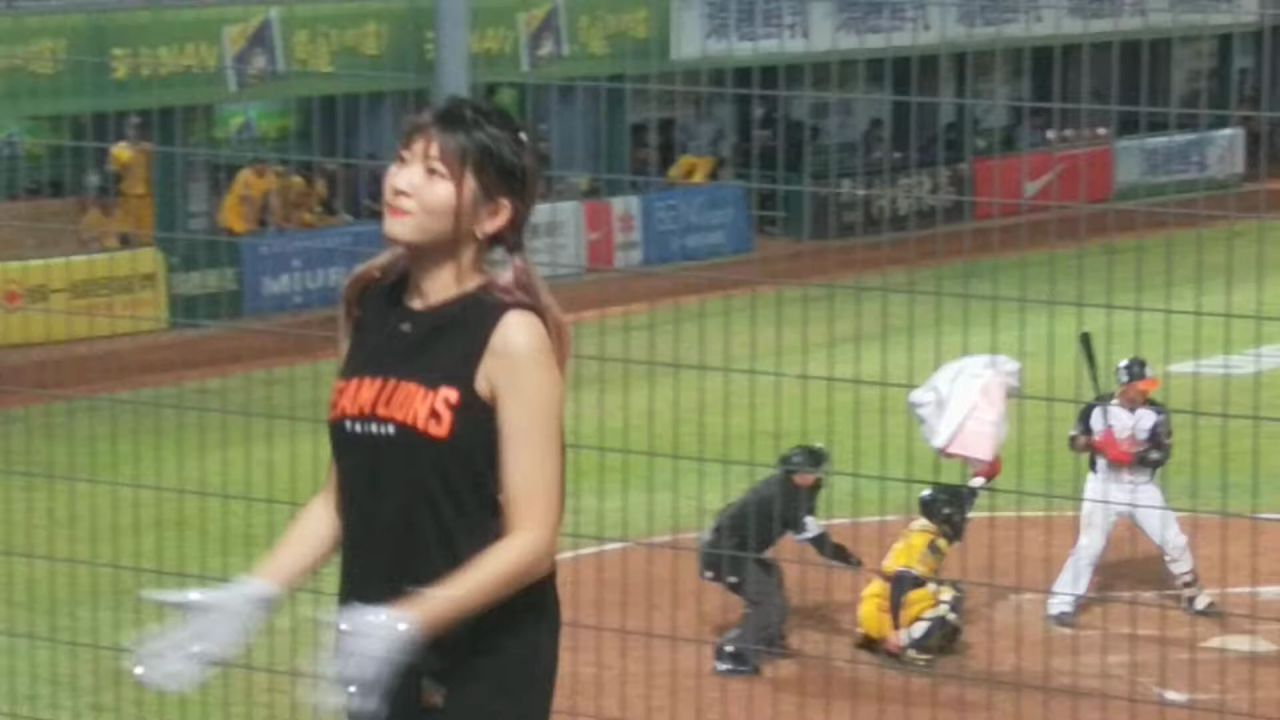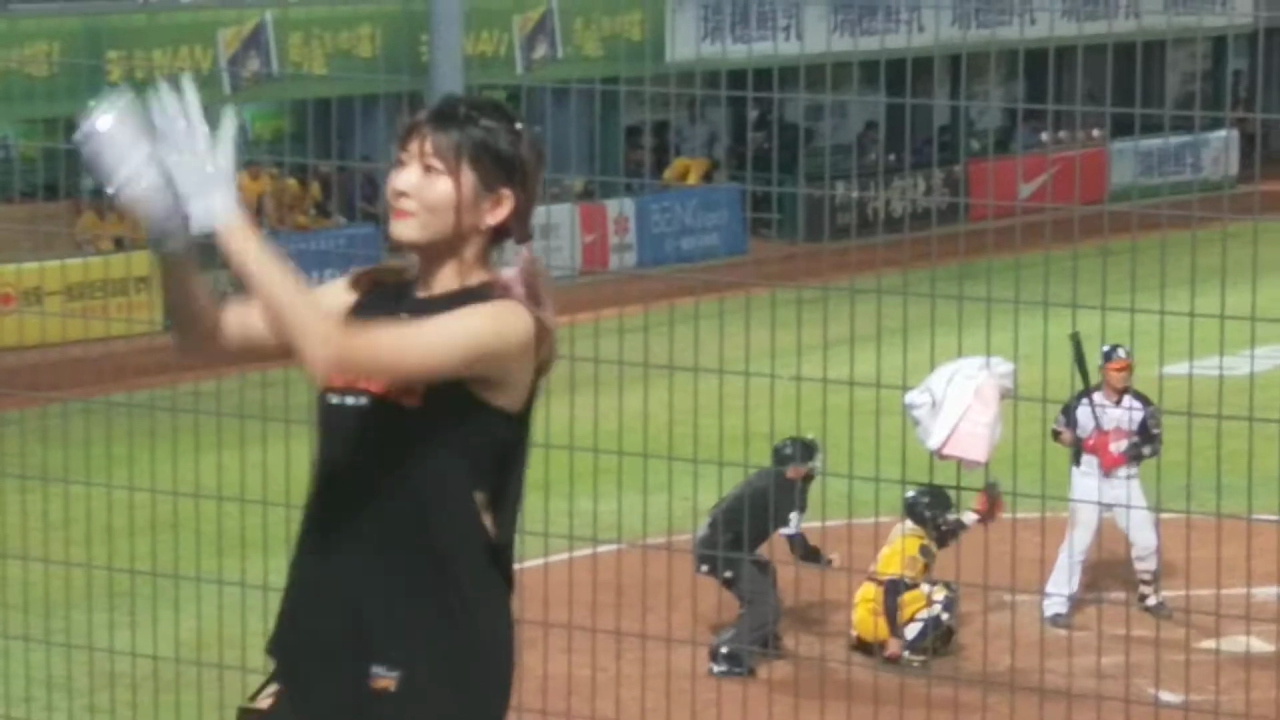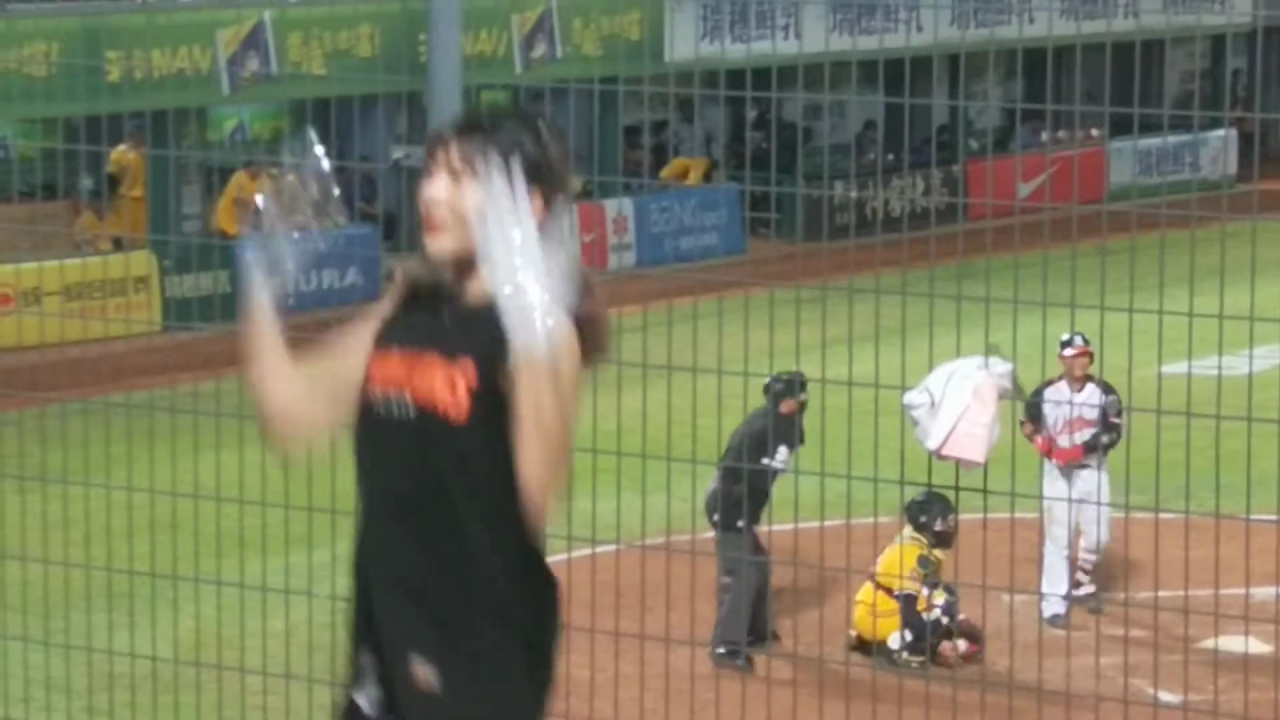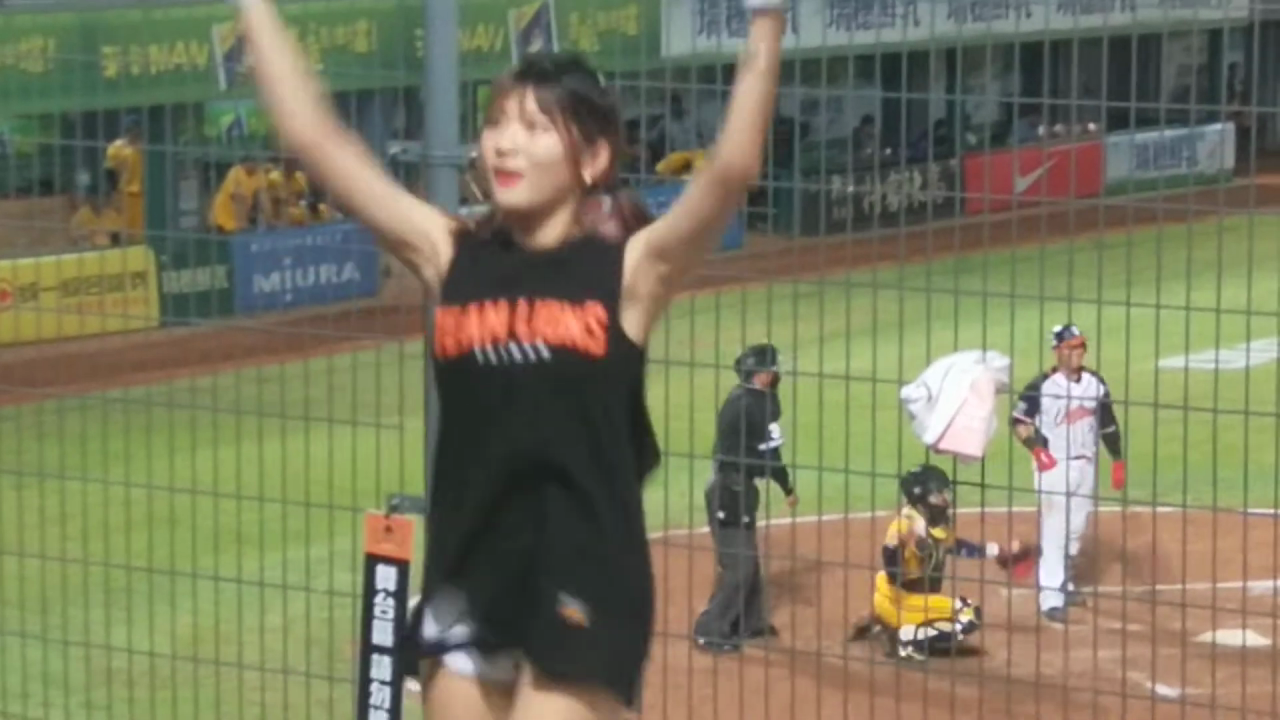
dt=0.4s
person 1, frame 1
left shoulder: (512, 339)
right shoulder: (370, 319)
left elbow: (533, 543)
right elbow: (342, 502)
left wrist: (409, 623)
right wrist: (247, 599)
left hip: (485, 665)
right hip: (375, 658)
person 1, frame 2
left shoulder: (503, 326)
right shoulder: (364, 299)
left elbow: (338, 356)
right elbow: (213, 333)
left wrist: (226, 219)
right wrist: (171, 221)
left hip: (436, 651)
right hip: (326, 638)
person 1, frame 3
left shoulder: (540, 332)
right shoulder: (405, 309)
left elbow: (540, 498)
right elbow: (287, 408)
left wrist: (537, 328)
right wrist: (261, 282)
left hip: (479, 643)
right hip: (392, 630)
person 1, frame 4
left shoulder: (629, 269)
right shoulder: (449, 255)
left elbow: (732, 173)
right elbow: (311, 139)
left hip: (587, 584)
right hip: (469, 572)
person 2, frame 1
left shoulder: (1156, 413)
right shoulder: (1096, 409)
left elbow: (1162, 453)
right elbow: (1075, 441)
left wrist: (1131, 456)
right wrist: (1095, 444)
left hip: (1143, 487)
right hip: (1103, 486)
left knee: (1175, 542)
right knee: (1089, 546)
left ankle: (1194, 598)
right ankle: (1061, 603)
person 2, frame 2
left shoulder: (1142, 405)
right shoulder: (1081, 402)
left elbow: (1153, 444)
right elbow: (1058, 433)
left wrist: (1121, 457)
right wrist: (1084, 444)
left hip: (1125, 481)
right hip: (1087, 480)
left knee: (1146, 541)
right knee: (1076, 543)
left ankle: (1149, 595)
right ankle: (1055, 604)
person 2, frame 3
left shoulder: (1105, 393)
right shoulder: (1046, 392)
left elbow: (1113, 434)
right elbow: (1028, 423)
left wrist: (1079, 451)
right wrist: (1039, 439)
left hip: (1092, 471)
right hip: (1057, 473)
left knee: (1097, 534)
right knee: (1057, 538)
left ankle: (1082, 585)
right ankle: (1054, 603)
person 2, frame 4
left shoulder: (1095, 382)
right shoulder: (1042, 385)
left elbow: (1107, 422)
right elbow: (1018, 421)
left wrist: (1118, 460)
right wrist: (1036, 449)
left hip: (1085, 464)
right hip: (1053, 466)
left knee: (1075, 529)
right knee: (1053, 531)
left ankle: (1064, 583)
right ankle: (1050, 597)
person 3, frame 1
left shoulder: (780, 484)
right shoulder: (788, 499)
right elbow: (822, 544)
right wrist: (855, 562)
left hip: (724, 545)
right hip: (723, 554)
left knee: (770, 576)
right knee: (772, 605)
left ankle: (765, 638)
right ankle: (731, 655)
person 3, frame 2
left shoulder: (771, 477)
right shoulder: (783, 492)
right elbow: (799, 547)
right wrist: (826, 561)
left hip: (718, 539)
right hip: (720, 549)
left knee: (764, 578)
right knee: (764, 604)
left ankle: (761, 638)
right ankle: (726, 657)
person 3, frame 3
left shoulder: (762, 418)
right shoulder: (779, 428)
right elbow: (763, 479)
right wrist: (753, 518)
left hip: (726, 496)
right hip: (732, 501)
left knee: (757, 565)
right knee: (741, 573)
left ankle: (755, 630)
right ankle: (727, 645)
person 3, frame 4
left shoulder: (738, 397)
right shoulder: (758, 405)
right elbow: (769, 455)
right wrist: (788, 489)
left hip: (725, 485)
right hip: (734, 489)
left knee: (746, 558)
right knee: (737, 563)
left ankle: (750, 622)
right ankle: (710, 630)
person 4, frame 1
left shoulder: (921, 529)
right shoulder: (926, 543)
right elbow: (899, 584)
right wrist: (896, 629)
left hip: (877, 608)
right hip: (880, 613)
right knee: (950, 596)
left ankle: (873, 637)
right ankle: (907, 647)
person 4, frame 2
left shoulder: (909, 533)
right shoulder: (912, 546)
left elbow: (940, 541)
right elbow: (890, 593)
left wrist: (974, 516)
right wrist: (896, 639)
left hip: (869, 611)
right hip: (871, 616)
right knee: (943, 596)
left ankle: (869, 640)
right ankle: (901, 650)
person 4, frame 3
left shoulder: (930, 547)
right shoulder: (913, 553)
left elbow: (936, 587)
right elbow: (908, 607)
left wrist: (959, 619)
right wrist: (940, 643)
left hip: (884, 608)
right hip: (874, 615)
right knee: (942, 599)
left ankle: (868, 639)
right ankle: (895, 648)
person 4, frame 4
left shoulder: (939, 523)
right shoulder: (905, 525)
left elbow: (956, 546)
right elbow: (890, 563)
left wrist: (996, 551)
right wrist: (904, 541)
left hip: (917, 598)
right hip: (896, 601)
right knee: (967, 616)
left ankle: (884, 625)
right ankle: (904, 639)
